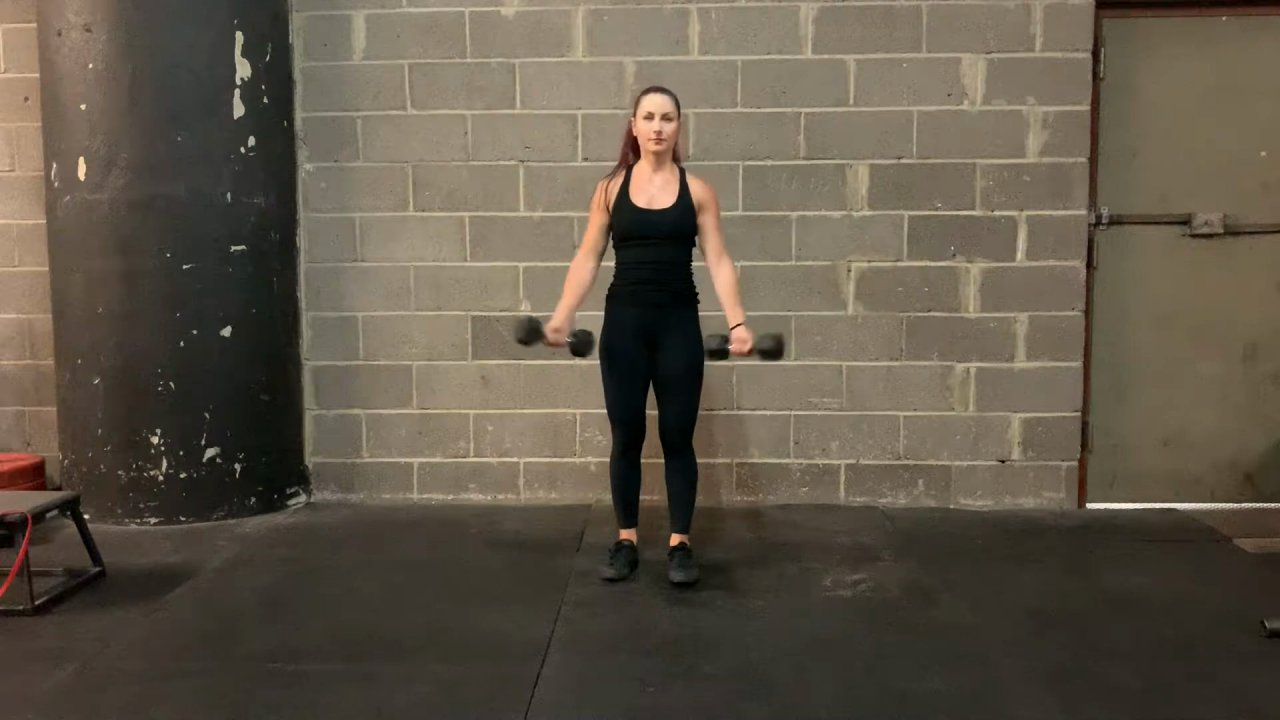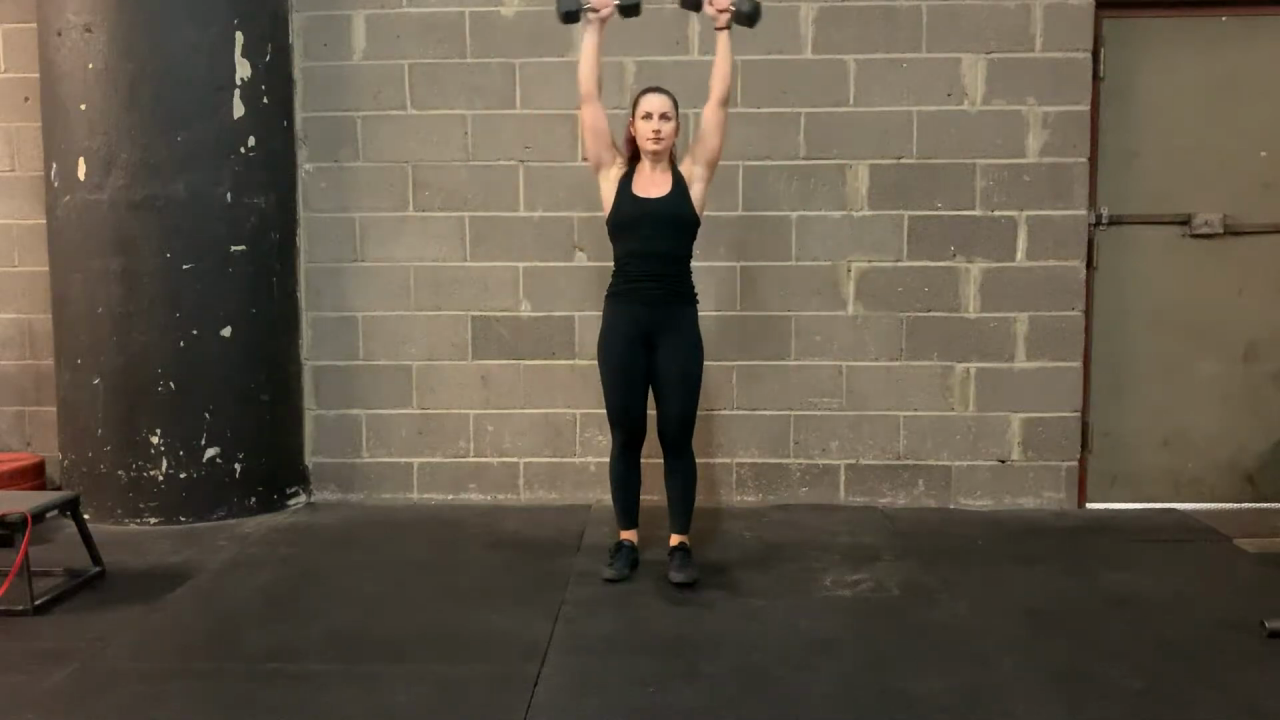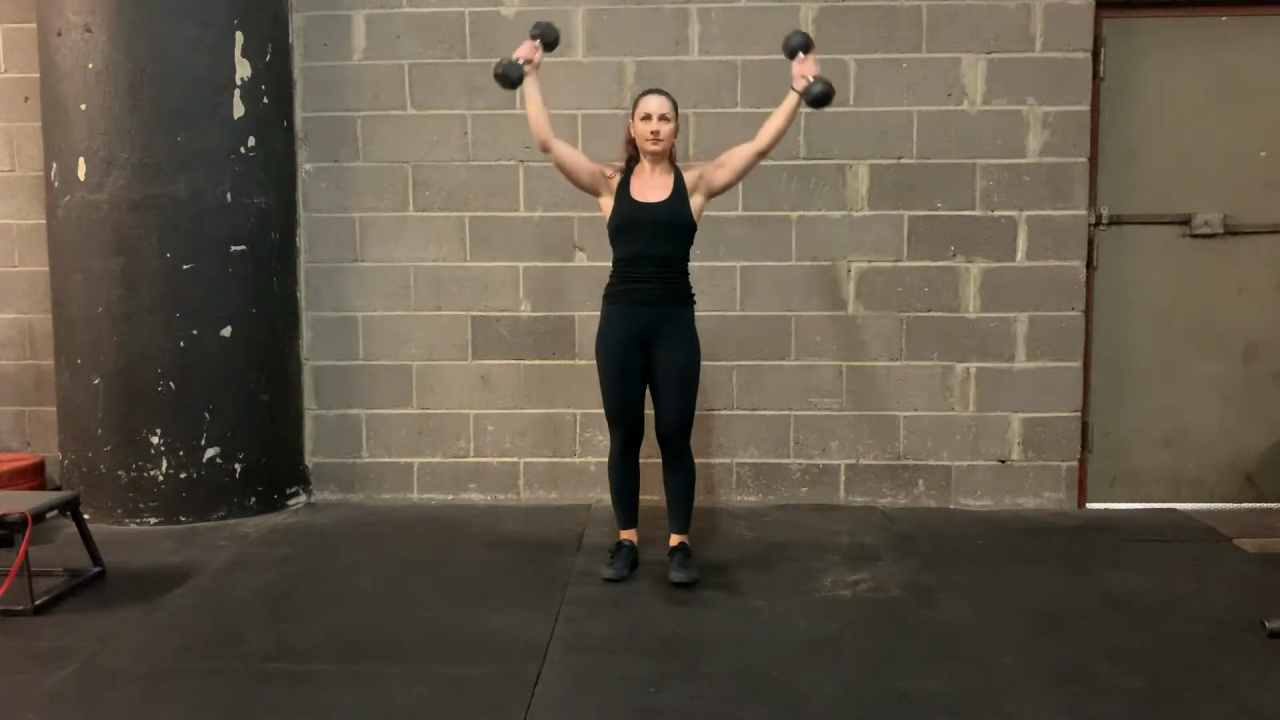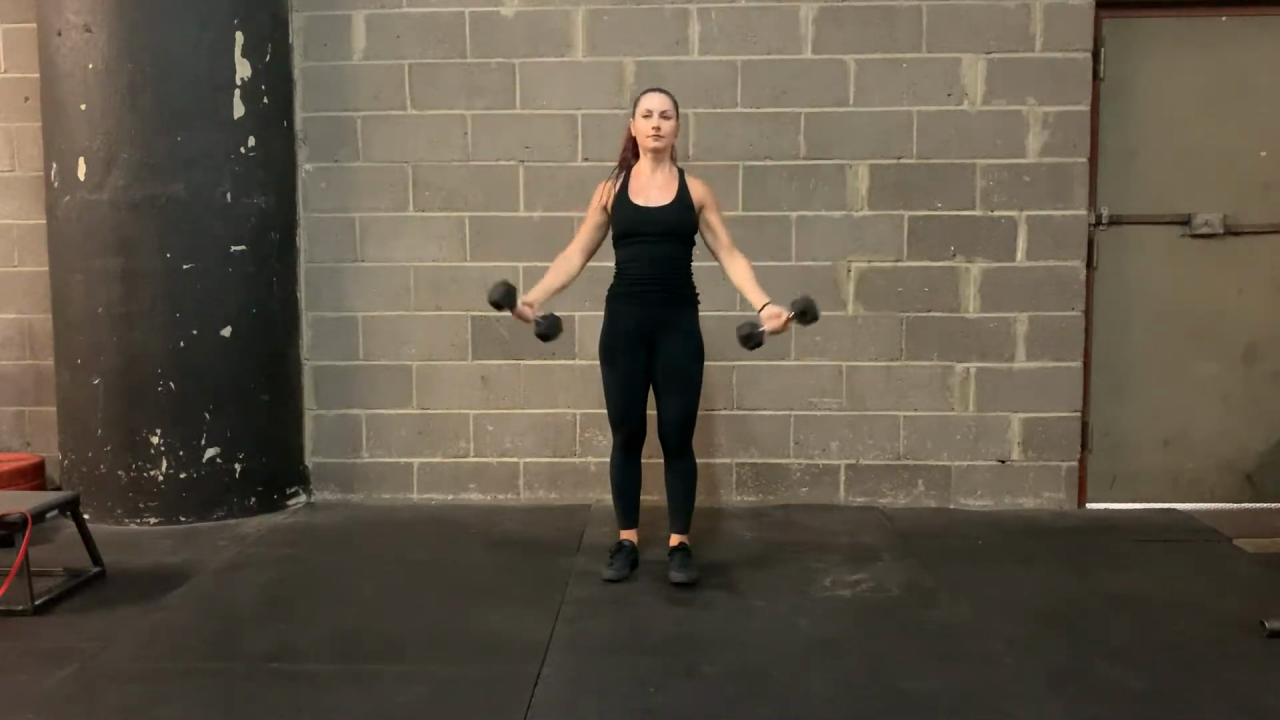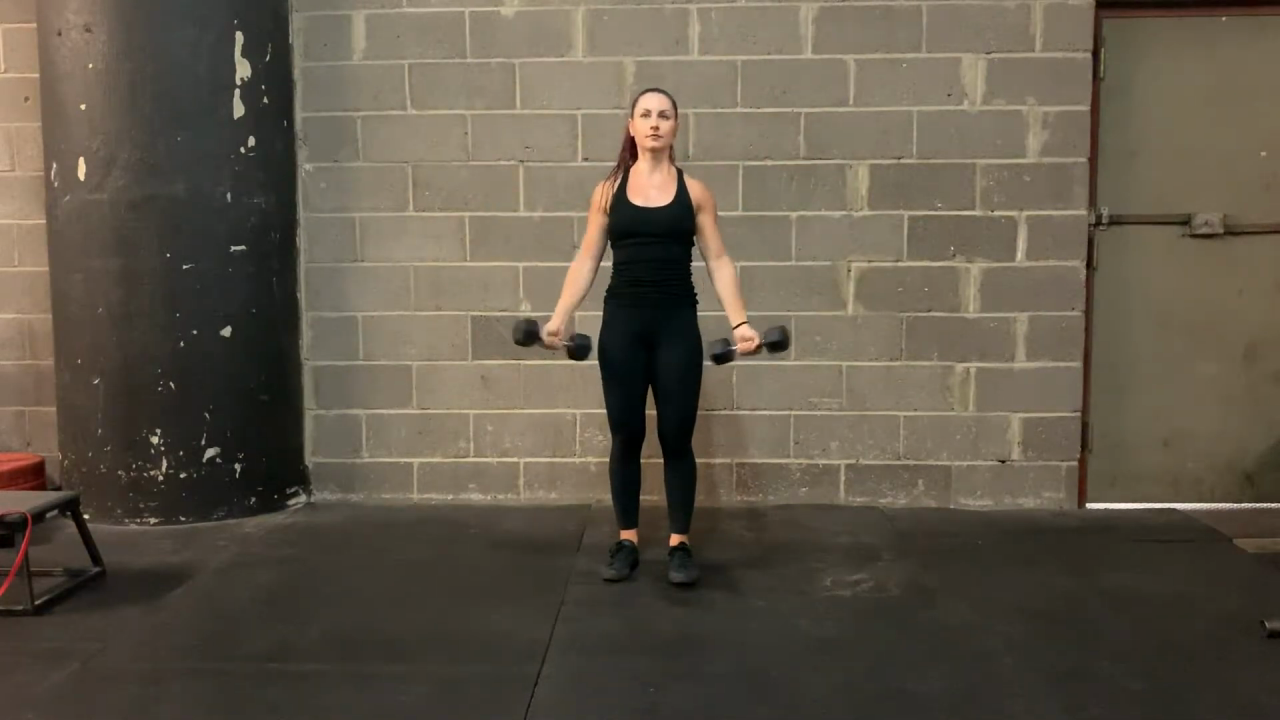
dt=1s
person 1, frame 1
left shoulder: (697, 189)
right shoulder: (610, 187)
left elbow: (718, 260)
right elbow: (587, 258)
left wrist: (737, 322)
right wrist: (562, 314)
left hip: (678, 320)
right hip: (624, 319)
left knee: (678, 436)
right knee: (626, 436)
left ankle: (680, 543)
right ankle: (626, 540)
person 1, frame 2
left shoulder: (692, 177)
right shoulder: (612, 176)
left elbow: (720, 101)
right elbow: (588, 98)
left hip: (677, 320)
right hip: (623, 318)
left knee: (677, 437)
right knee: (626, 436)
left ankle: (680, 543)
right ankle: (626, 540)
person 1, frame 3
left shoulder: (694, 183)
right shoulder: (610, 183)
left elbow: (760, 145)
right elbow: (548, 141)
left wrist: (795, 91)
right wrist: (531, 76)
left hip: (674, 320)
right hip: (620, 319)
left knee: (675, 436)
right knee: (624, 436)
left ankle: (679, 543)
right ankle: (626, 540)
person 1, frame 4
left shoulder: (695, 190)
right shoulder: (610, 189)
left elbow: (729, 254)
right elbow: (576, 253)
left wrist: (765, 304)
right wrist: (534, 295)
left hip: (678, 322)
right hip: (624, 322)
left knee: (677, 437)
right knee: (626, 436)
left ankle: (679, 544)
right ankle: (626, 541)
person 1, frame 5
left shoulder: (695, 191)
right shoulder: (608, 189)
left elbow: (718, 260)
right elbow: (586, 259)
left wrist: (739, 322)
right wrist: (559, 317)
left hip: (677, 322)
right hip: (622, 321)
left knee: (676, 438)
right knee: (625, 437)
left ankle: (679, 544)
right ankle: (626, 541)
